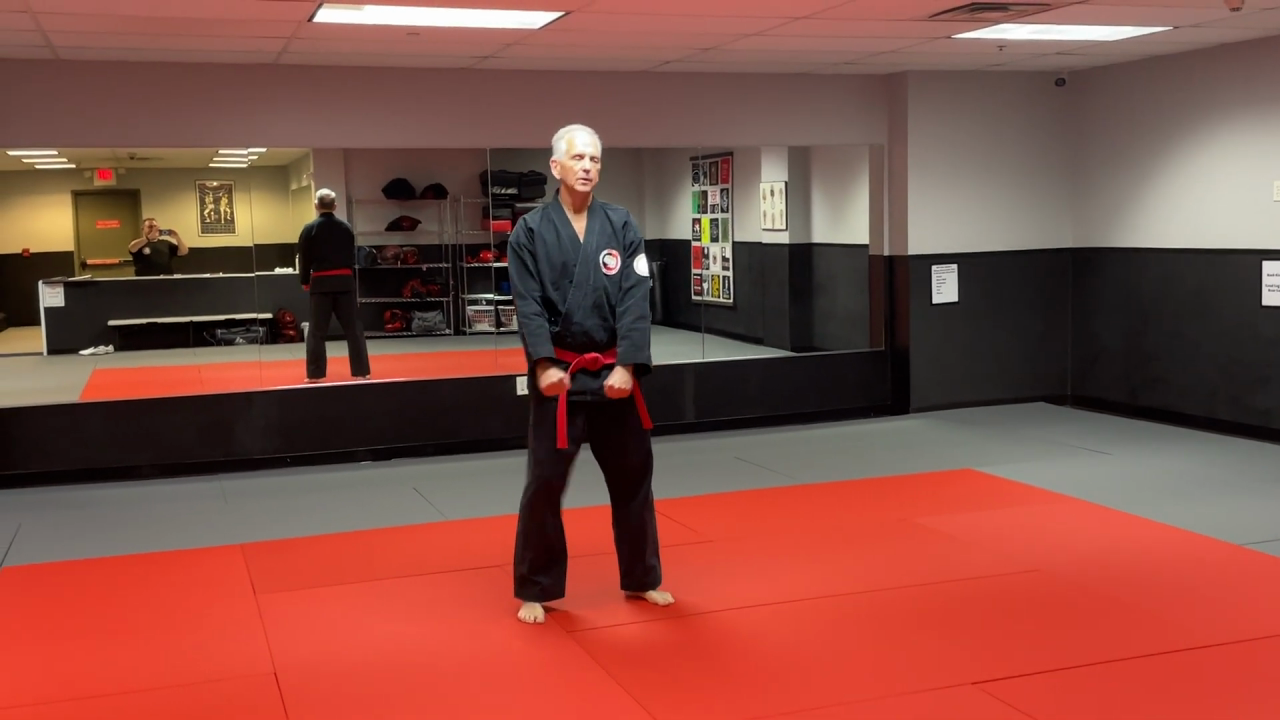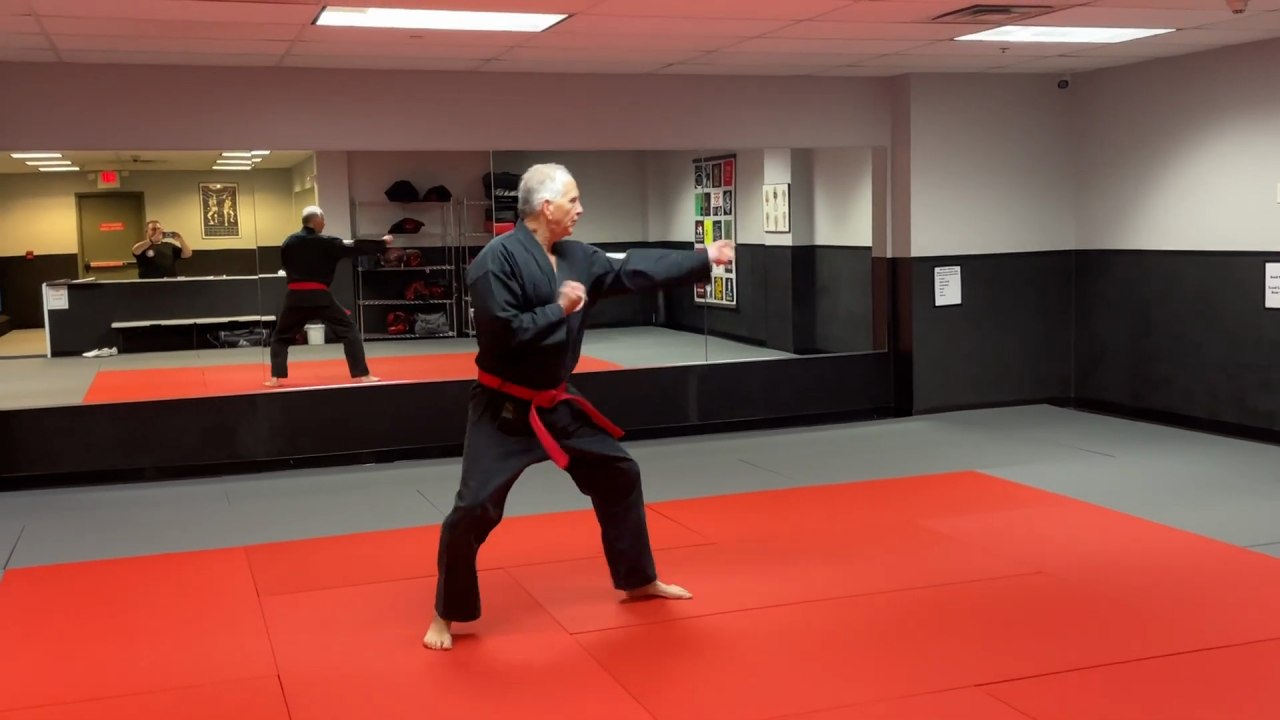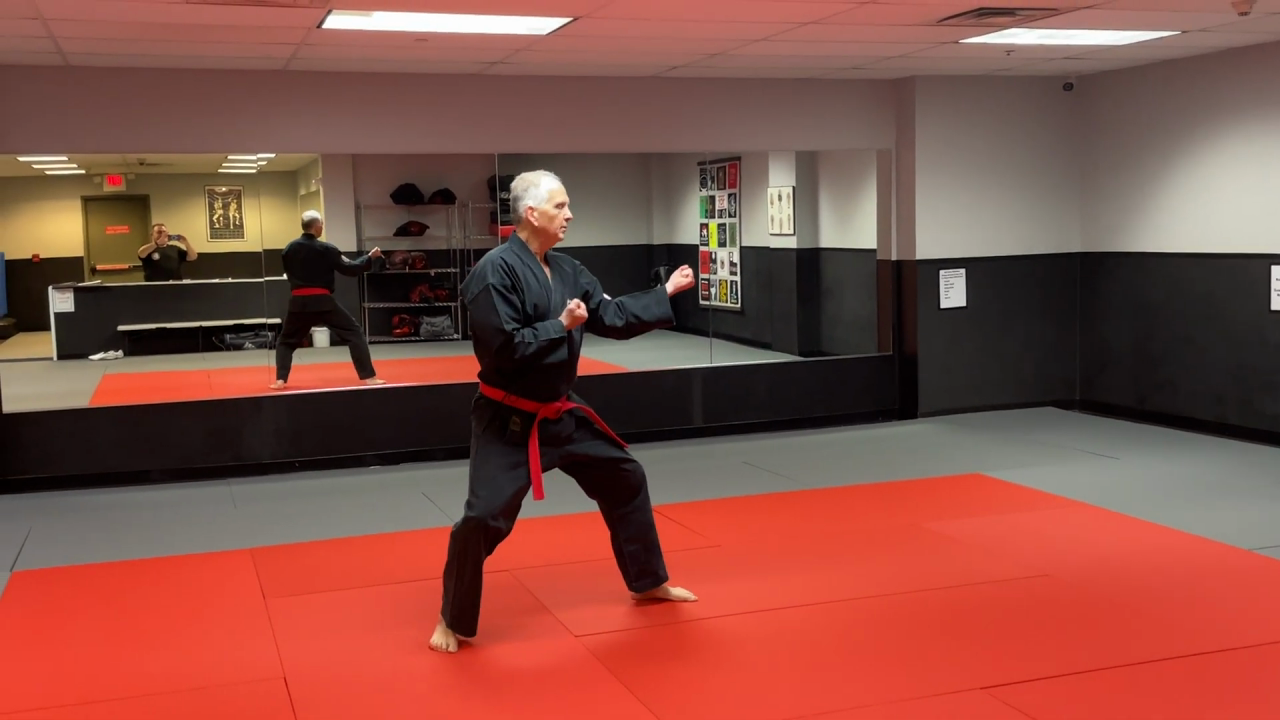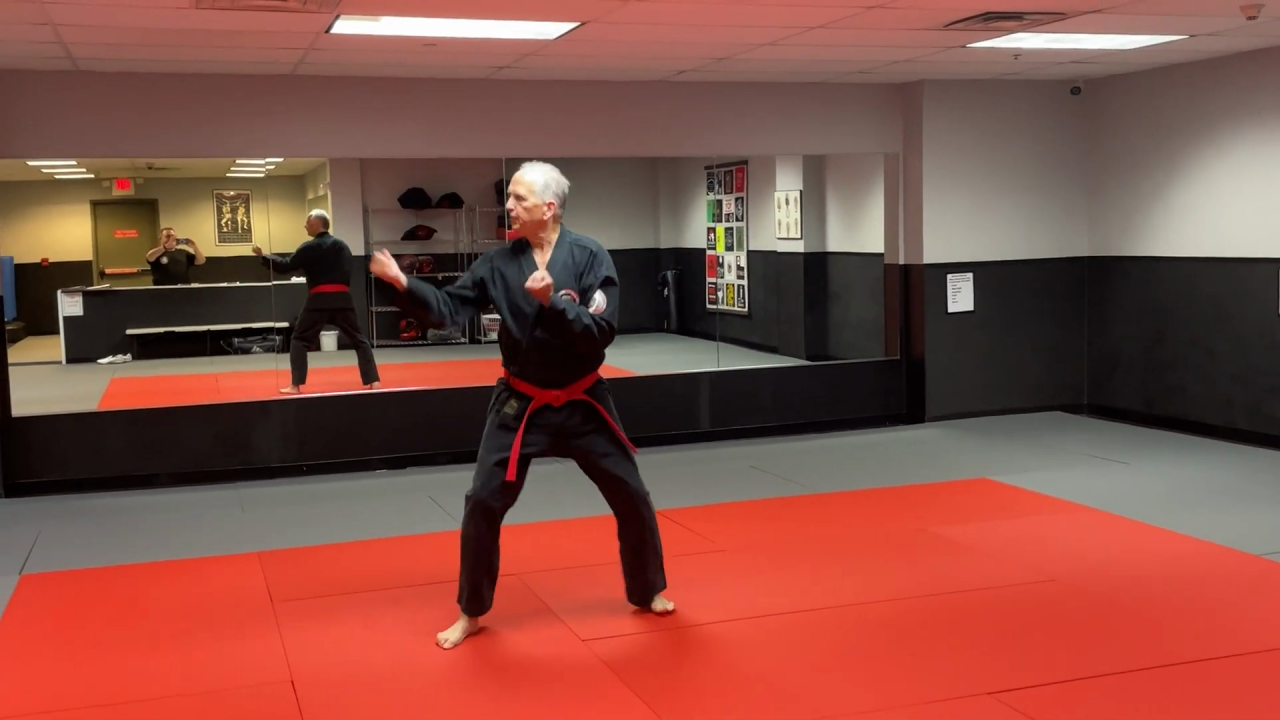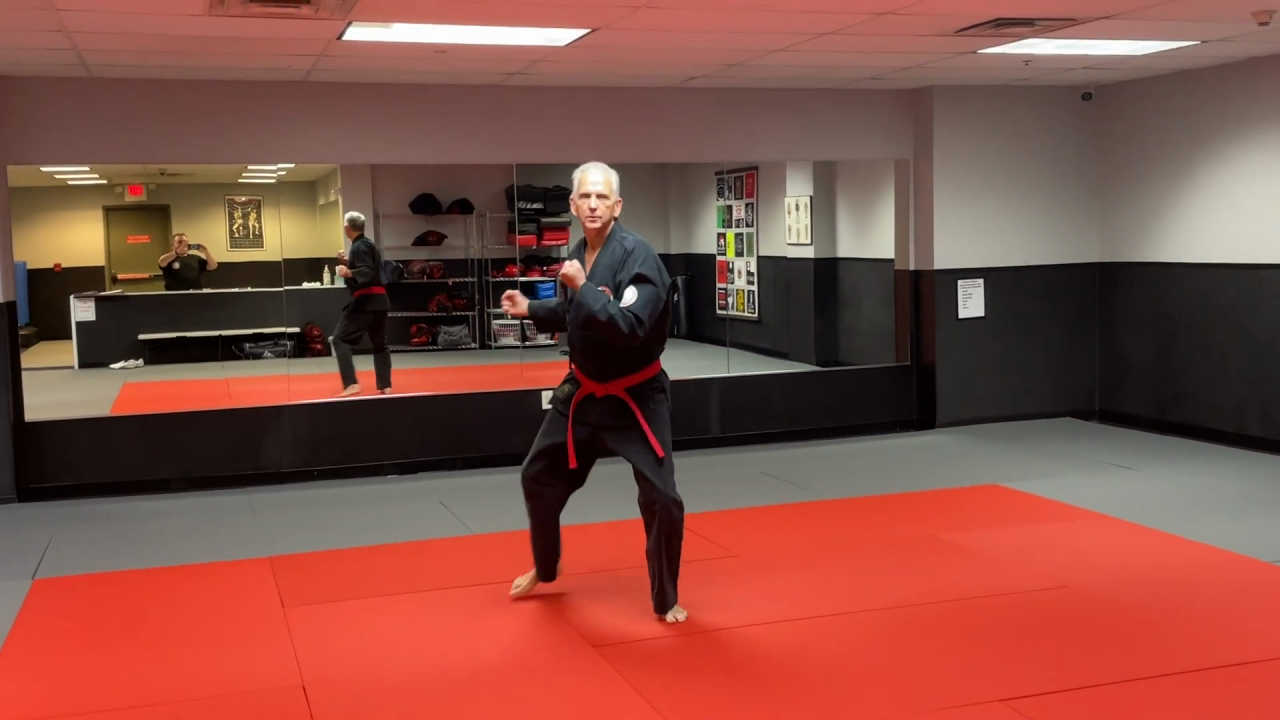
dt=0.5s
person 1, frame 1
left shoulder: (620, 223)
right shoulder: (531, 230)
left elbow: (637, 300)
right elbow: (529, 306)
left wrist: (628, 365)
right wrist: (543, 365)
left hip: (615, 370)
right hip: (559, 372)
left knee: (632, 477)
right knee: (546, 482)
left ankle: (642, 579)
right ankle: (538, 589)
person 1, frame 2
left shoulder: (578, 256)
right shoulder: (498, 258)
left elbow: (636, 269)
right elbow: (500, 334)
left wrist: (702, 258)
right wrist: (558, 310)
left hip: (555, 403)
right hip: (503, 407)
left knee: (620, 474)
right knee: (474, 510)
left ankle: (638, 579)
right ankle: (448, 613)
person 1, frame 3
left shoulder: (566, 269)
right shoulder: (496, 270)
left elbow: (613, 317)
right elbow: (505, 349)
left wrist: (667, 292)
right wrist: (561, 328)
left hip: (562, 412)
right hip: (508, 417)
left knee: (626, 480)
right knee: (484, 517)
left ankle: (650, 582)
right ankle: (454, 621)
person 1, frame 4
left shoulder: (588, 257)
right shoulder: (500, 262)
left elbow: (601, 331)
right elbow: (452, 307)
left wrist: (552, 302)
right wrist: (404, 284)
left hip: (583, 401)
right hip: (521, 404)
left knee: (631, 497)
right knee: (485, 502)
left ankle: (648, 589)
right ankle: (472, 611)
person 1, frame 5
left shoulder: (636, 254)
right shoulder: (579, 255)
left elbow: (630, 326)
left wrist: (582, 288)
right wrist: (531, 309)
left hip: (636, 394)
right hip: (584, 390)
left knee: (661, 498)
right knee: (540, 475)
left ankle: (666, 600)
right ankle: (544, 567)
person 2, frame 1
left shoulder: (310, 229)
right shoulder: (346, 228)
left elbow: (304, 259)
right elbow: (351, 256)
left wrist: (305, 281)
left hip: (320, 282)
right hip: (344, 281)
left knee: (316, 330)
right knee: (353, 328)
left ankle: (315, 374)
right ankle: (361, 372)
person 2, frame 2
left shoulder: (290, 242)
right shoulder: (327, 243)
left elbow: (287, 266)
right elbow: (355, 248)
right wrist: (382, 243)
left hip: (295, 297)
right hip: (319, 296)
left knee: (280, 337)
right knee: (348, 331)
left ankle: (276, 377)
right ankle: (362, 374)
person 2, frame 3
left shoulder: (290, 249)
right shoulder: (326, 249)
right elbow: (350, 269)
right wrist: (370, 257)
left hip: (299, 302)
right hip: (323, 301)
left knee: (286, 340)
right knee: (354, 334)
left ankle: (280, 379)
right ankle: (369, 376)
person 2, frame 4
left shoulder: (311, 247)
right shoulder: (342, 247)
left elbow: (286, 266)
left wrist: (263, 256)
left hip: (319, 300)
right hip: (343, 299)
left knee: (300, 340)
right knee: (359, 339)
left ankle: (296, 385)
right ankle: (373, 380)
person 2, frame 5
left shoulder: (360, 246)
right shoulder: (366, 244)
left elbow: (367, 273)
left wrist: (349, 273)
right wrist: (348, 265)
left hip: (366, 300)
right hip: (377, 299)
left knee: (341, 340)
right knee: (379, 345)
left ankle: (351, 385)
right ankle: (384, 386)
